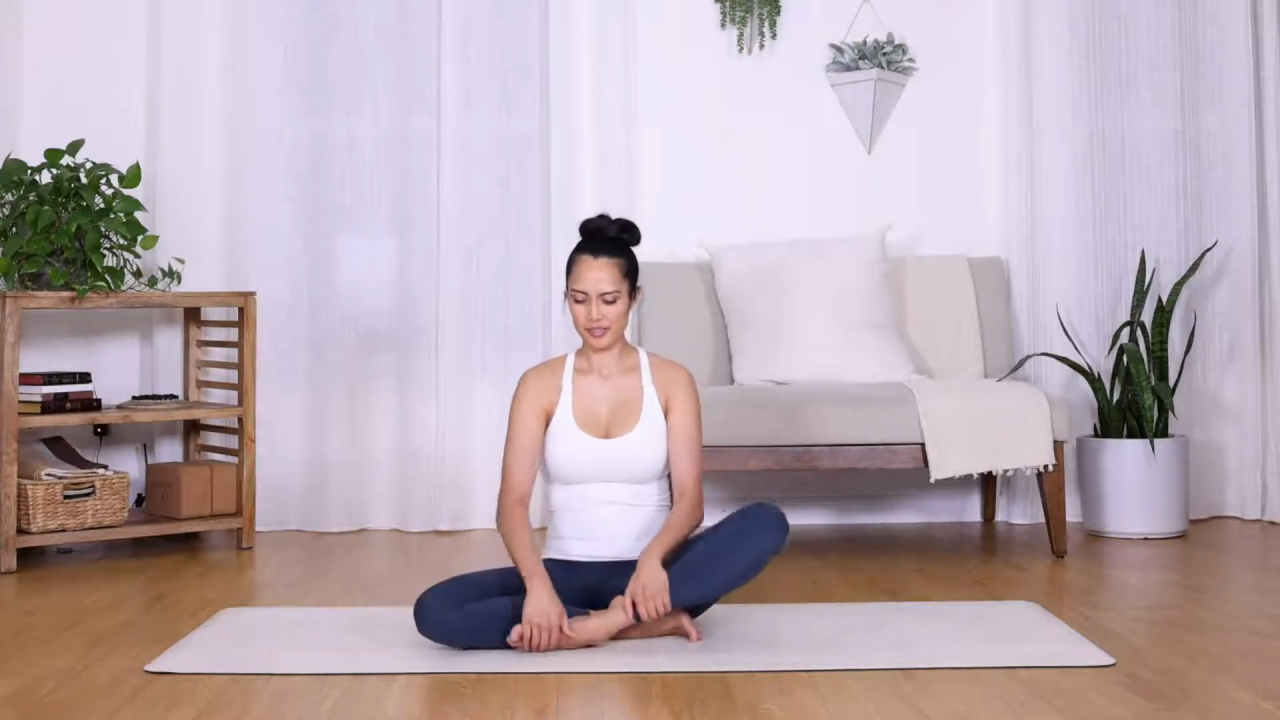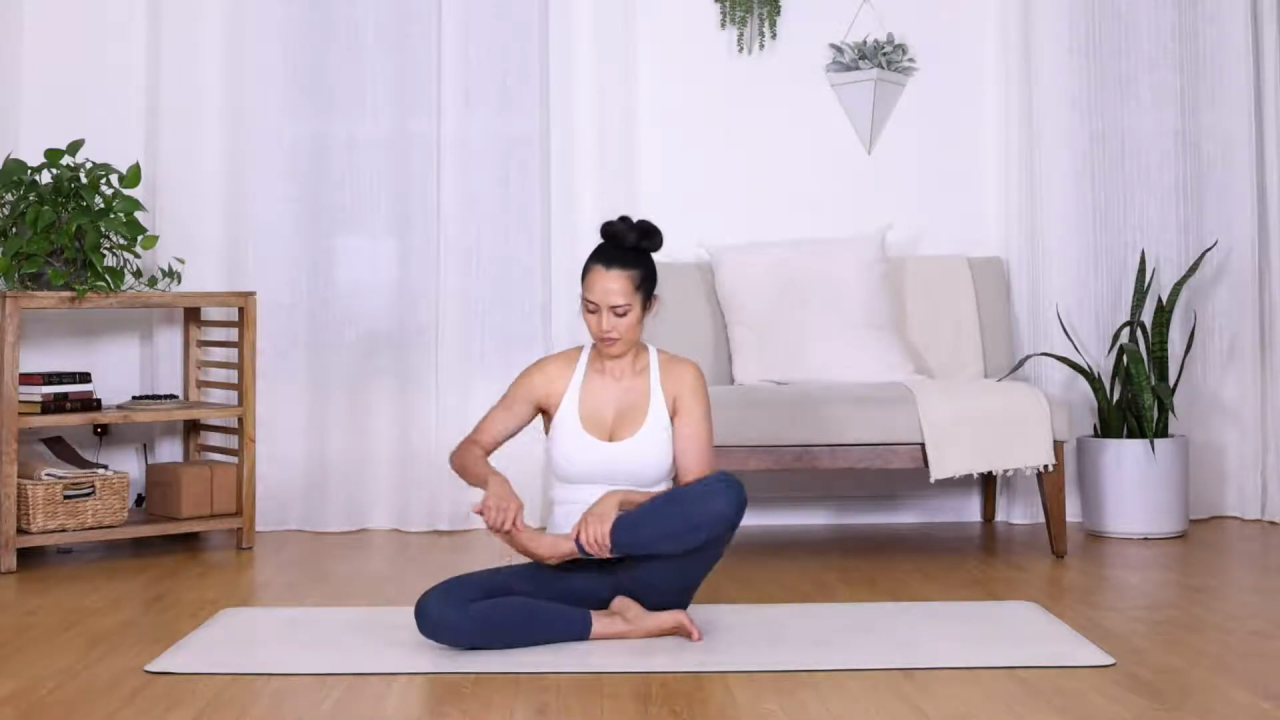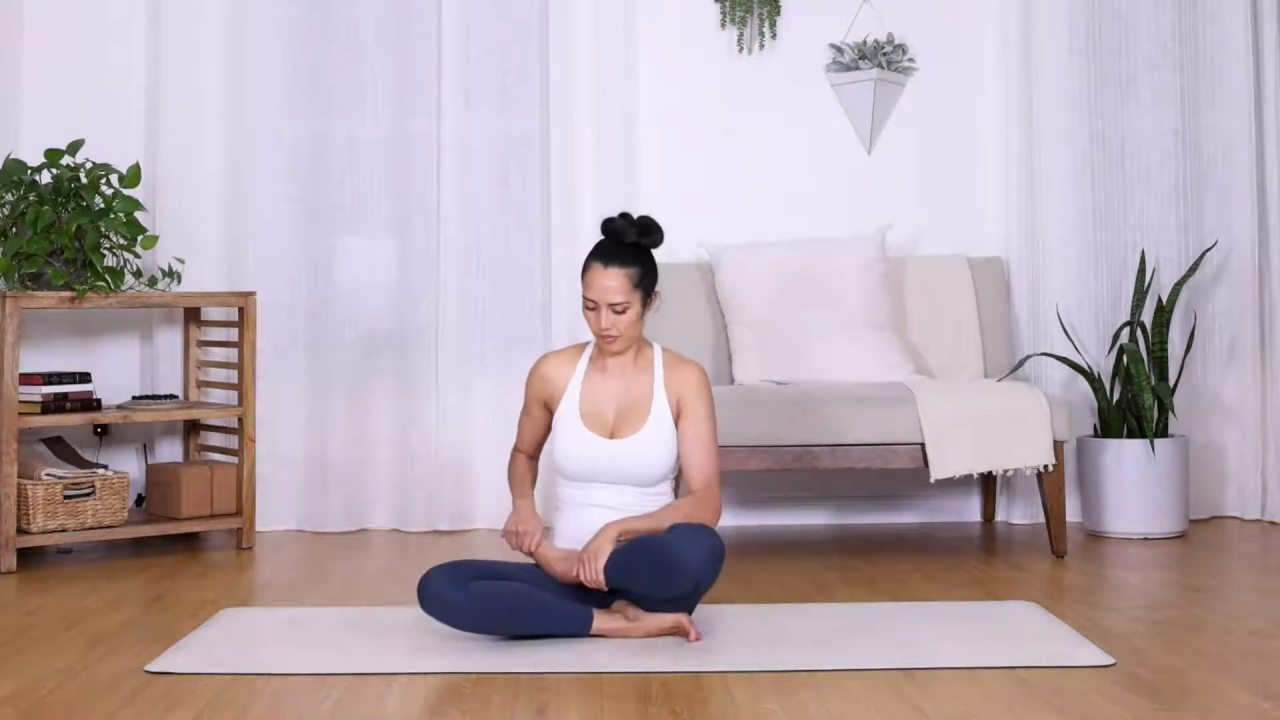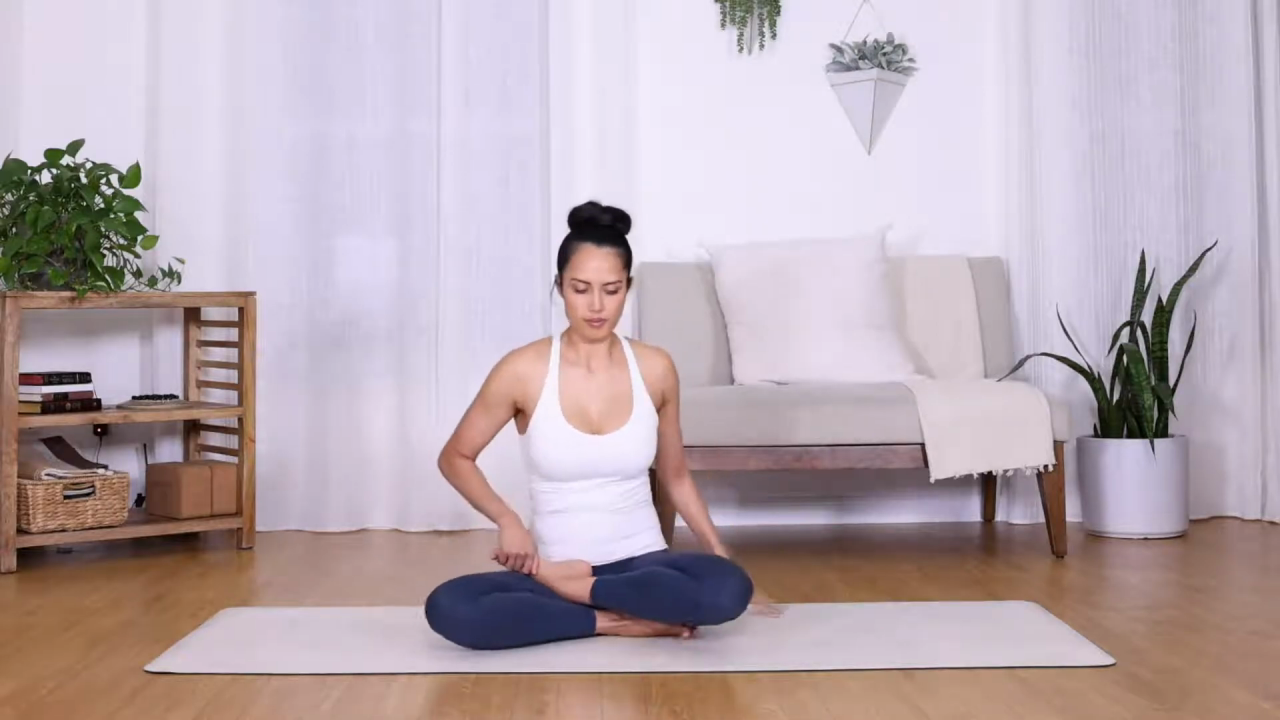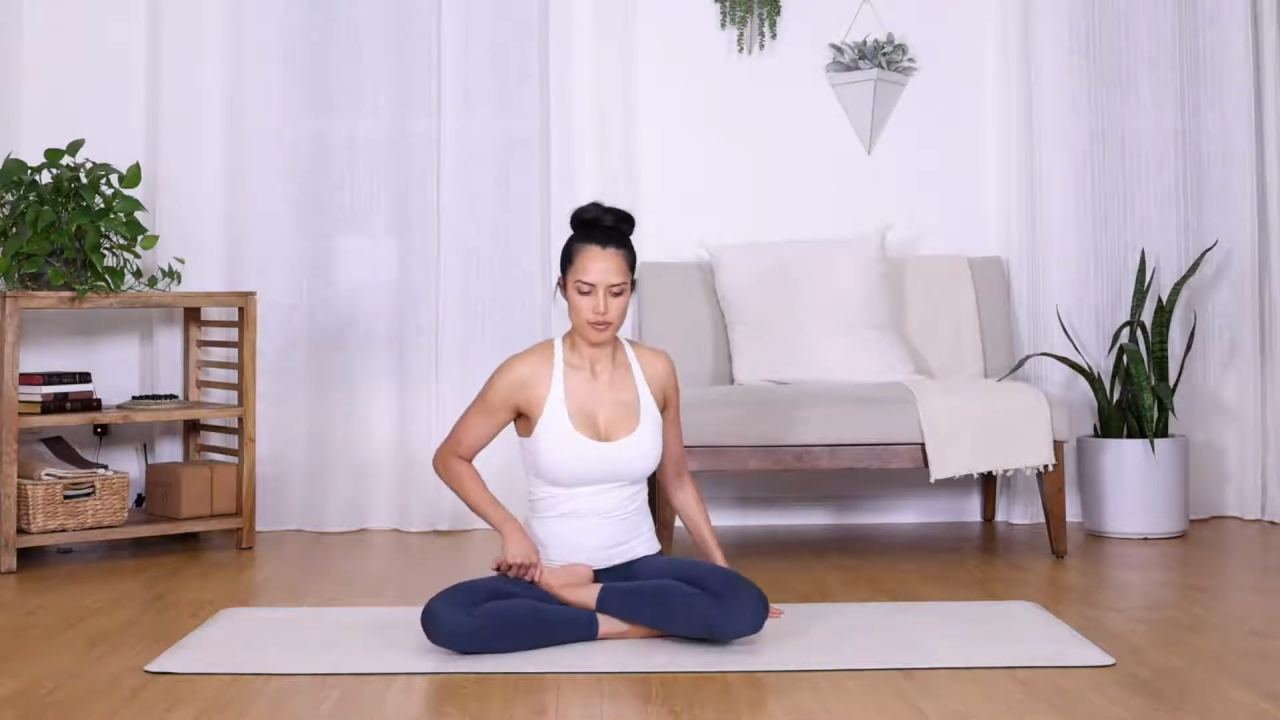
dt=0.5s
person 1, frame 1
left shoulder: (672, 381)
right shoulder: (540, 384)
left elbow: (689, 499)
right elbow: (512, 500)
left wrist: (653, 559)
right wrist: (538, 584)
left hip: (651, 571)
right hip: (567, 574)
left knee: (767, 523)
right knee: (434, 611)
left ankle: (607, 621)
right ankle: (638, 621)
person 1, frame 2
left shoulder: (680, 378)
right shoulder: (551, 376)
left elbow: (700, 490)
right elbow: (465, 453)
left wrist: (618, 500)
right wrist: (495, 482)
left hip: (649, 575)
right hip: (568, 575)
left knee: (726, 491)
right knee: (436, 613)
right ankle: (616, 624)
person 1, frame 3
left shoulder: (684, 379)
right shoulder: (553, 372)
left elbow: (705, 504)
right elbow: (523, 454)
left wrist: (617, 530)
right wrist: (523, 504)
left hip: (650, 578)
right hip: (566, 572)
left knee: (697, 548)
right knee: (438, 589)
left ankle: (567, 559)
right ankle: (616, 623)
person 1, frame 4
left shoulder: (654, 368)
right shoulder: (523, 370)
right elbow: (455, 458)
left wrist: (724, 559)
right wrist: (508, 520)
left hip: (642, 563)
right hip: (556, 567)
left knee: (728, 590)
right knee: (447, 609)
left ankle: (572, 590)
right ankle: (618, 620)
person 1, frame 5
left shoulder: (656, 369)
right shoulder: (526, 374)
left elbow: (676, 478)
right elbow: (450, 458)
left wrist: (722, 567)
right wrist: (510, 529)
left hip: (638, 563)
right hip: (553, 569)
left knee: (746, 608)
right knee: (443, 619)
left ankle: (580, 596)
right ankle: (619, 623)
